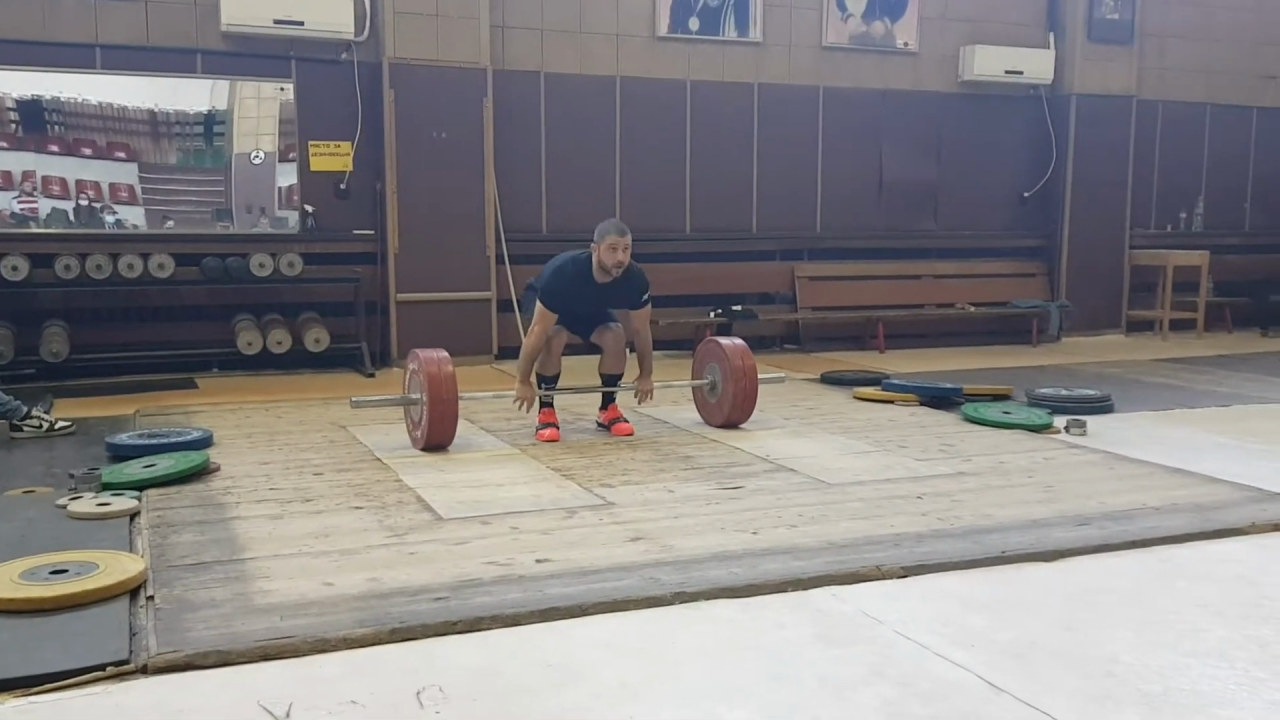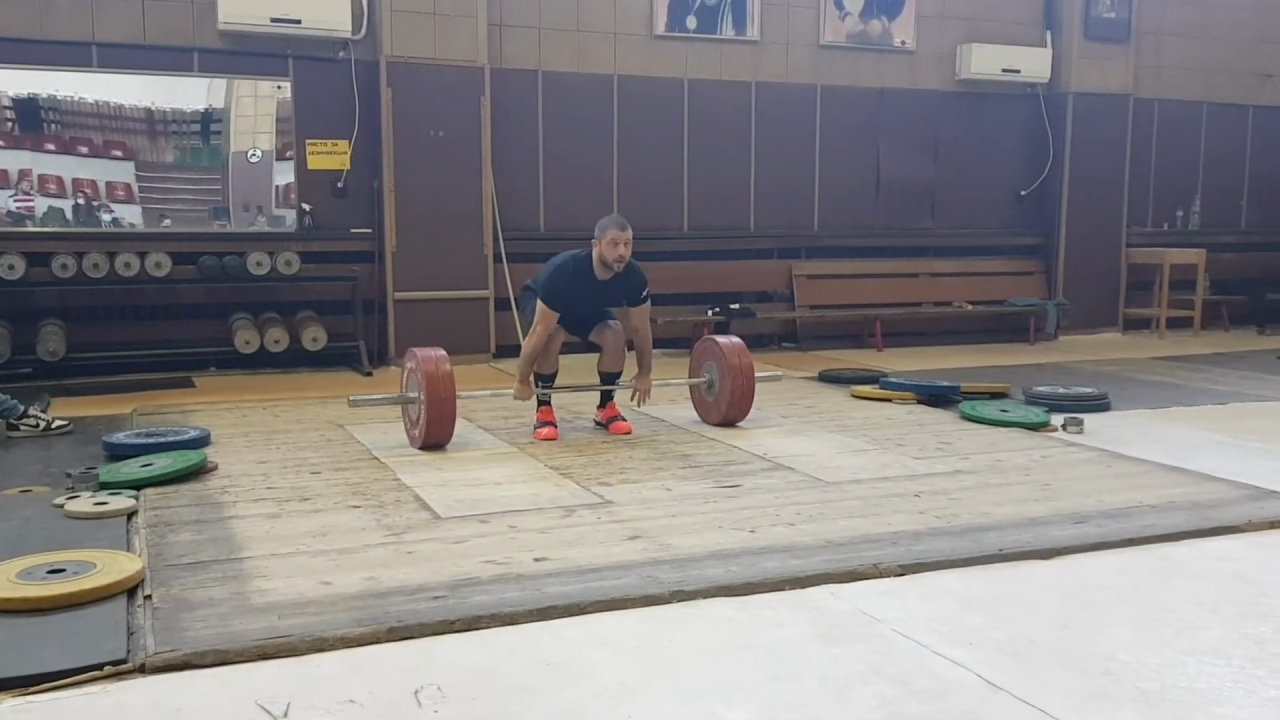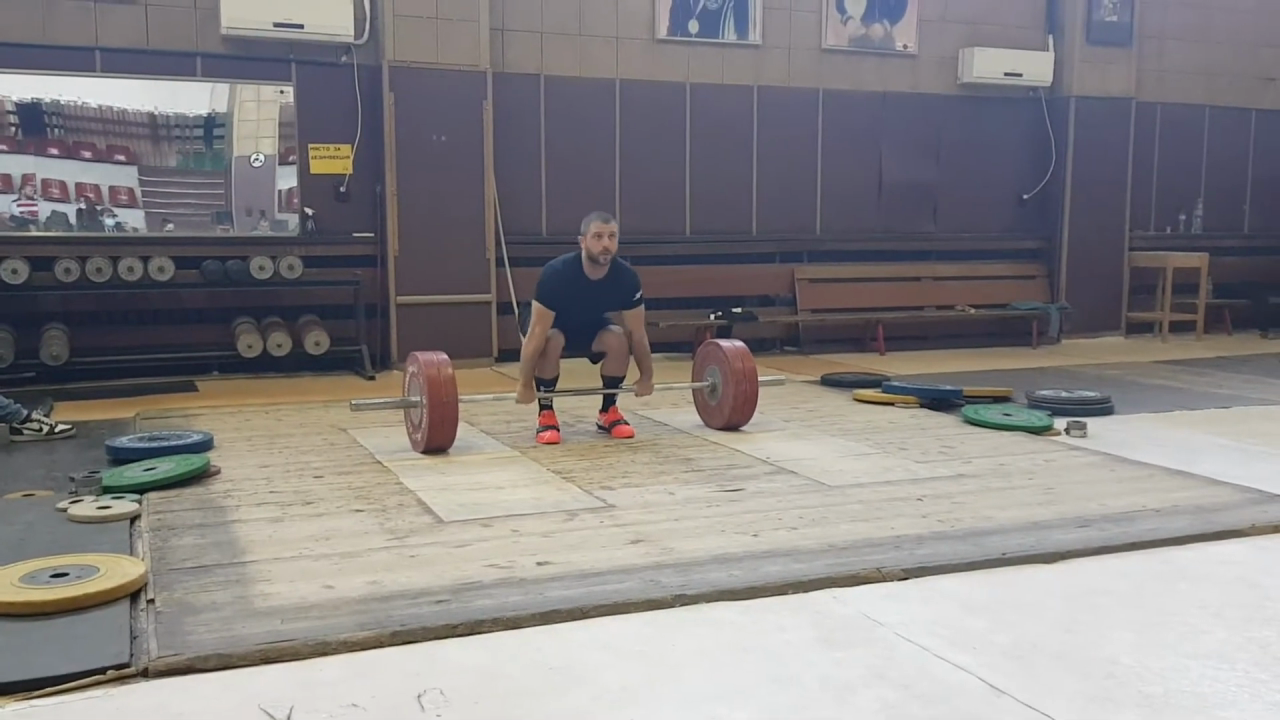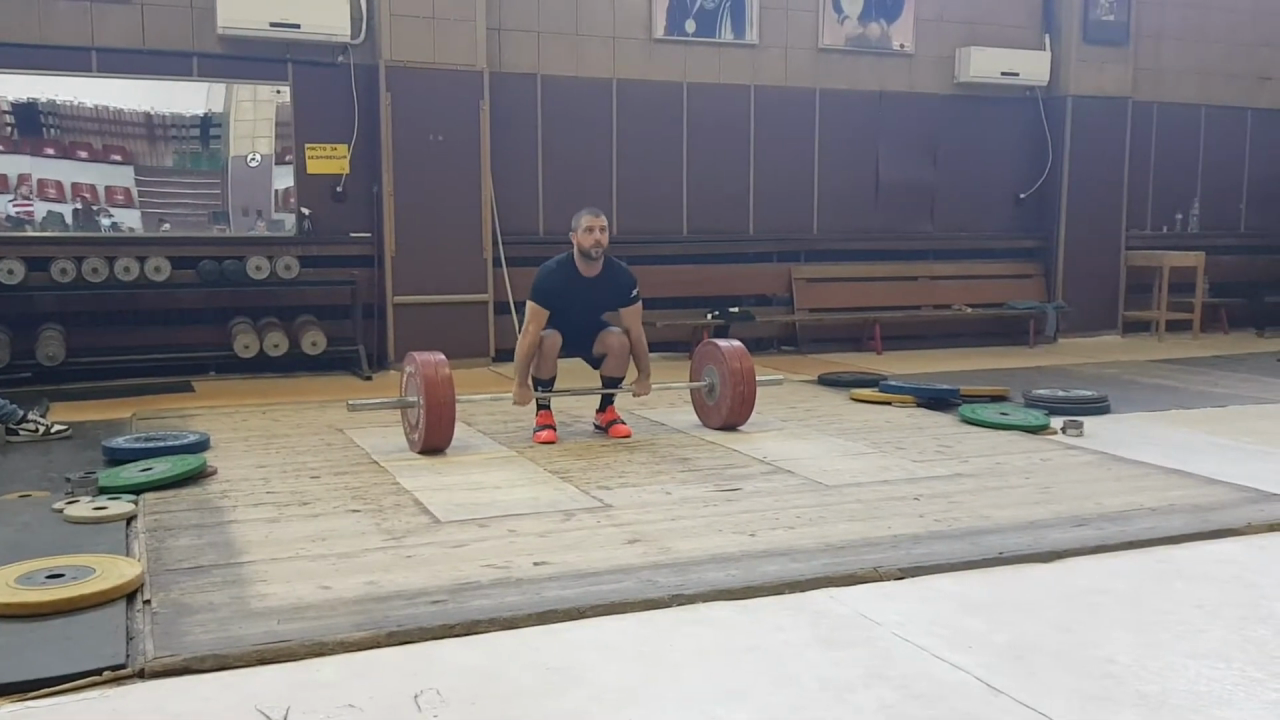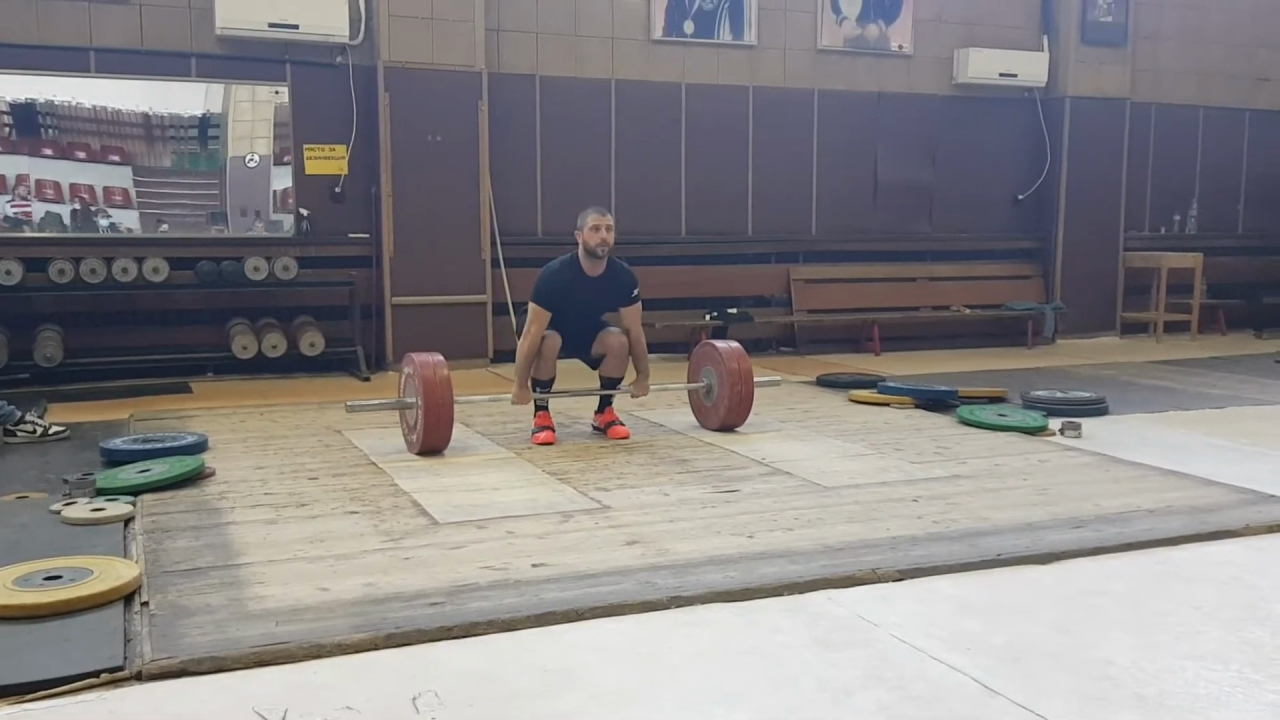
dt=0.4s
person 1, frame 1
left shoulder: (635, 279)
right shoulder: (564, 273)
left elbow: (641, 330)
right elbow: (538, 331)
left wrist: (646, 375)
right wrist: (523, 382)
left hip: (590, 307)
right hip: (541, 300)
left knee: (615, 337)
right knee: (554, 337)
left ankle: (608, 410)
right ankle: (546, 414)
person 1, frame 2
left shoulder: (634, 277)
right shoulder: (564, 271)
left elbow: (640, 328)
right elbow: (539, 332)
left wrist: (644, 373)
right wrist: (522, 380)
left hip: (589, 308)
right hip: (538, 300)
left knee: (615, 336)
right knee: (552, 336)
left ankle: (606, 408)
right ankle: (544, 412)
person 1, frame 3
left shoulder: (626, 277)
right shoulder: (557, 273)
left elbow: (637, 332)
right elbow: (536, 332)
left wrist: (646, 377)
right wrist: (525, 385)
left hip: (589, 322)
right hip: (551, 321)
left knee: (618, 341)
right knee: (551, 340)
left ankle: (609, 413)
right ankle: (546, 416)
person 1, frame 4
left shoulder: (621, 276)
right shoulder: (552, 274)
left elbow: (634, 329)
right elbow: (531, 331)
left wrist: (644, 376)
right wrist: (521, 384)
left hip: (588, 329)
right hip: (551, 328)
left knee: (619, 342)
right knee: (548, 342)
left ankle: (606, 413)
right ankle: (543, 415)
person 1, frame 5
left shoulder: (623, 276)
right shoulder: (555, 274)
left elbow: (634, 329)
right elbow: (532, 332)
left wrist: (642, 377)
right wrist: (520, 385)
left hip: (587, 329)
right hip: (550, 329)
left knee: (618, 342)
right knee: (548, 343)
left ankle: (604, 413)
right ankle: (541, 416)
